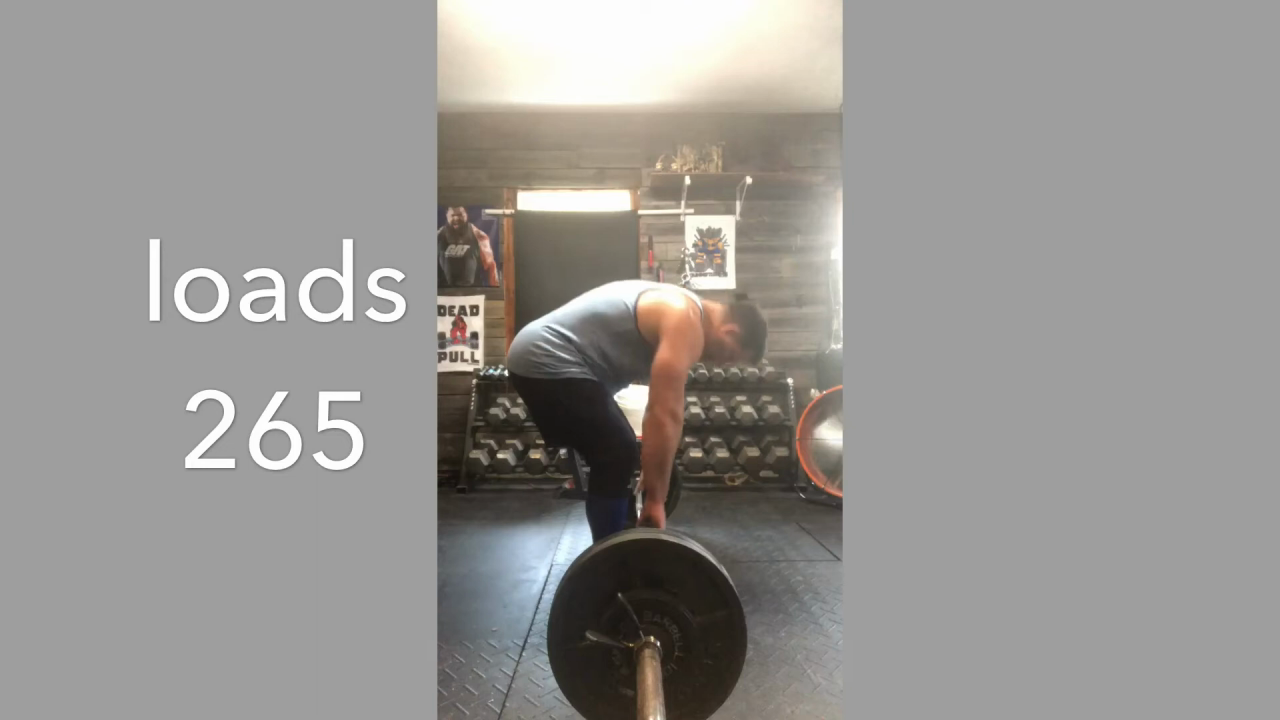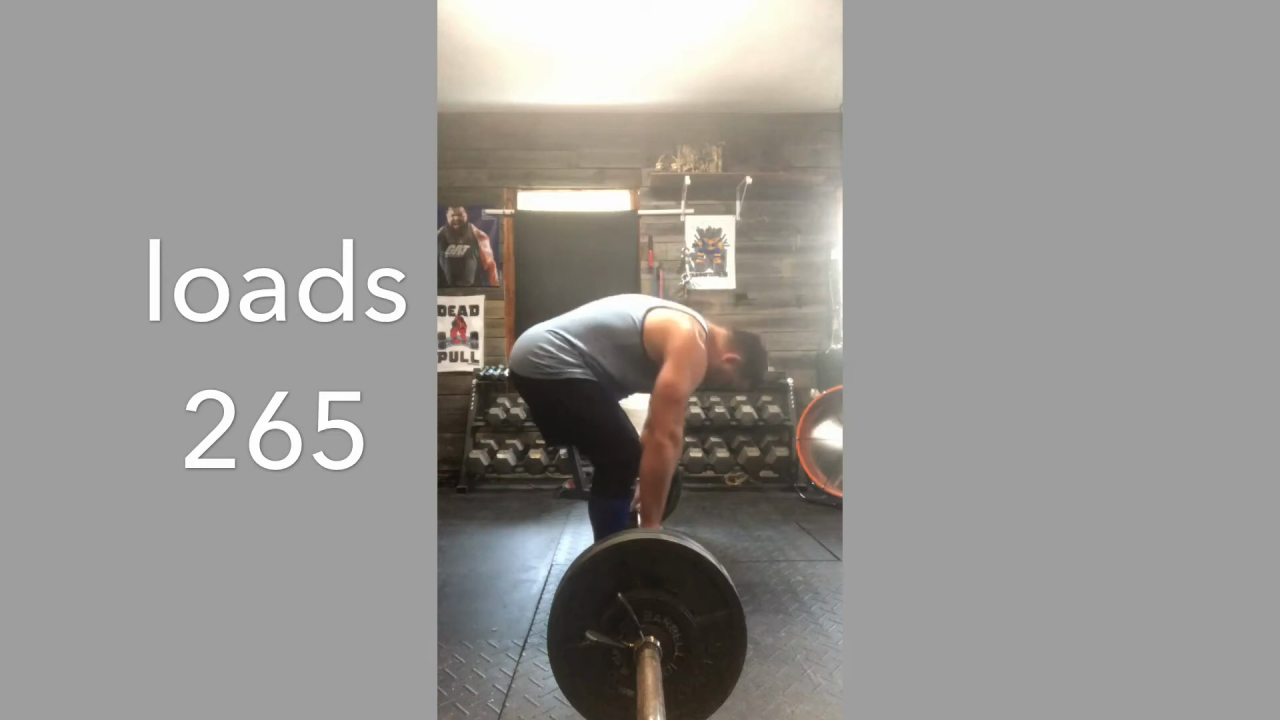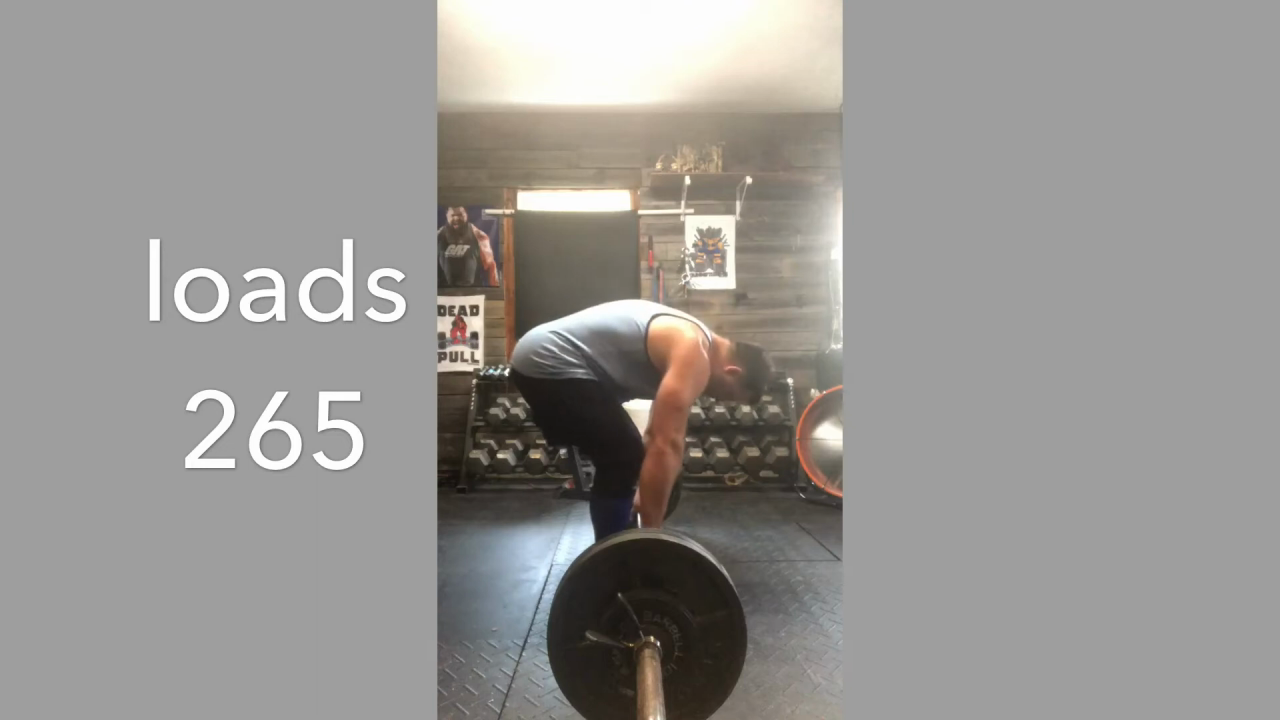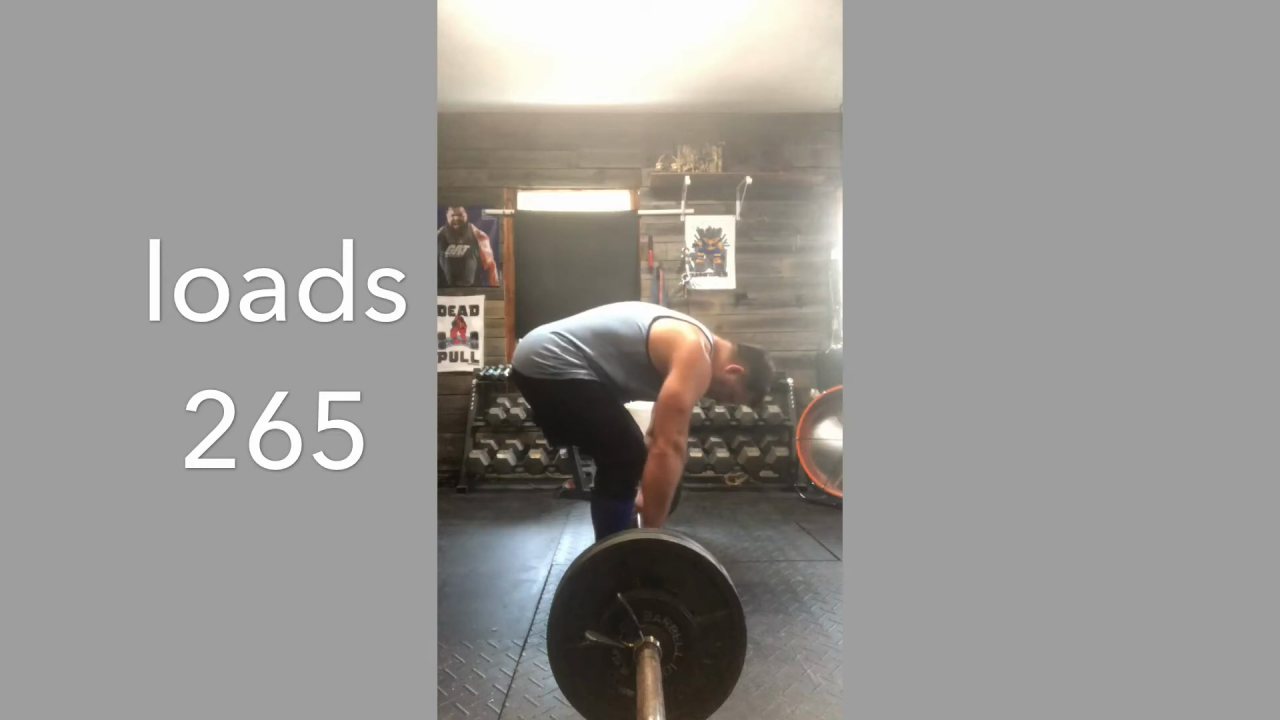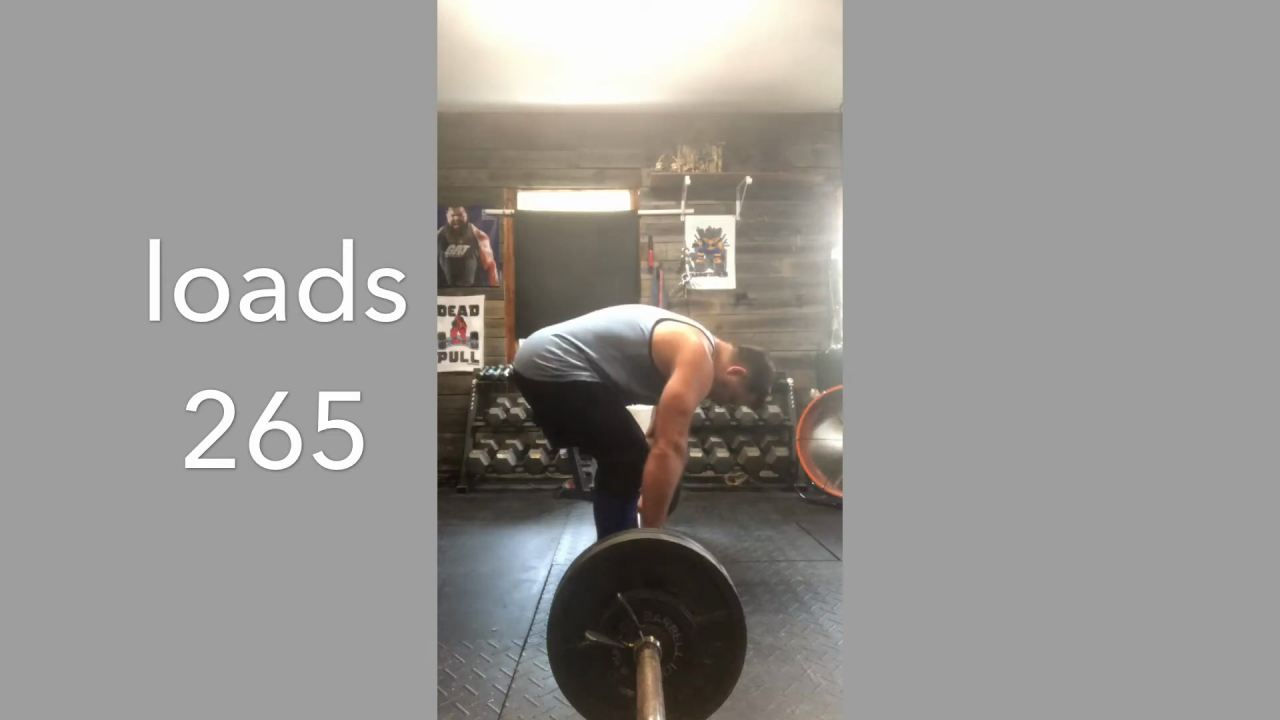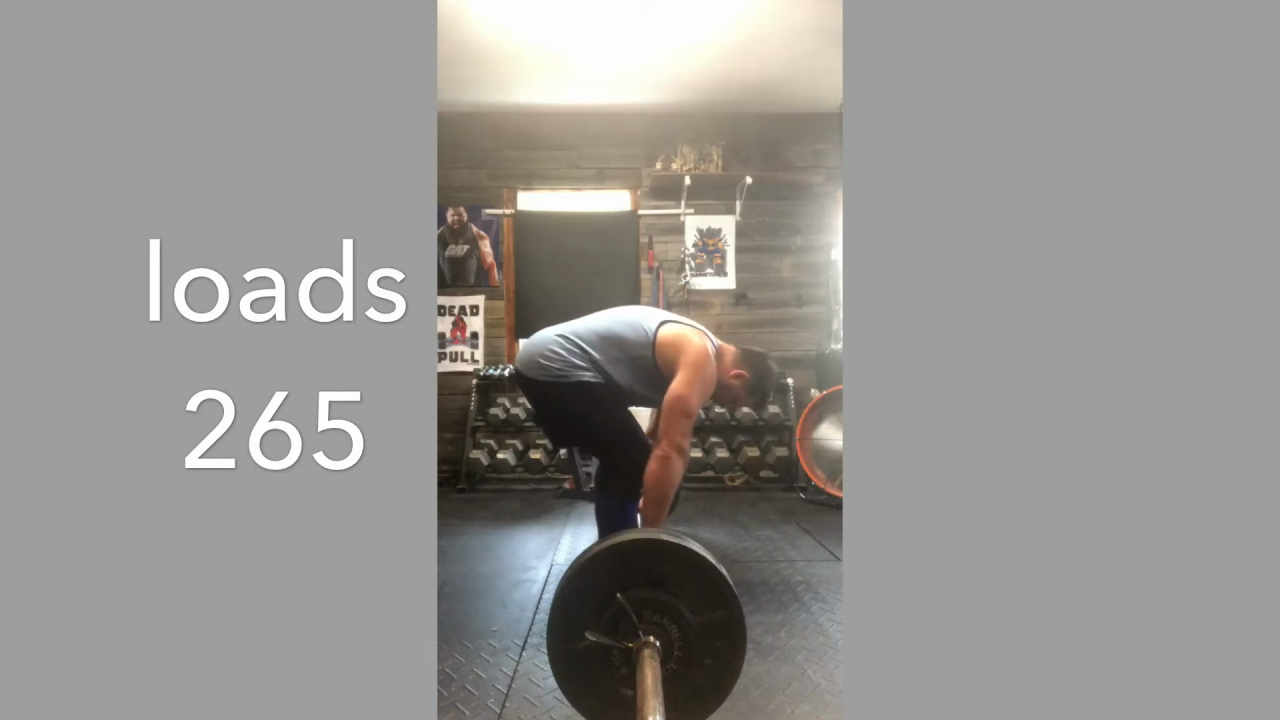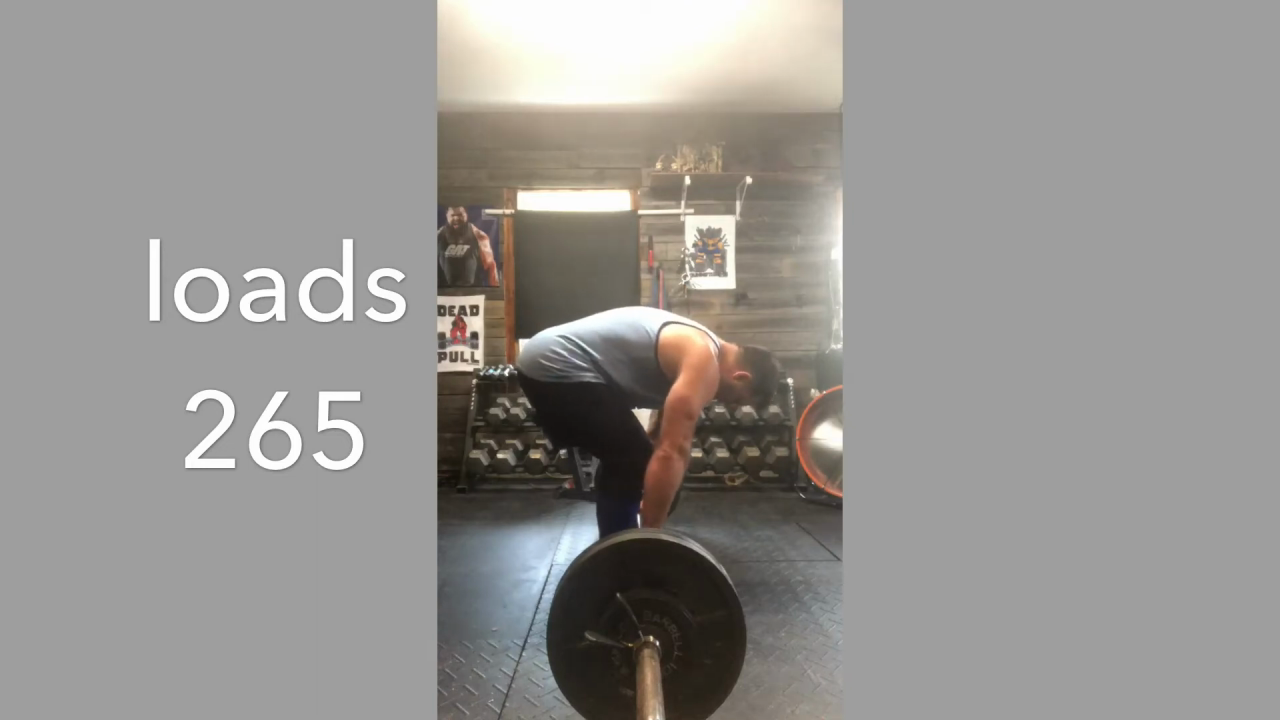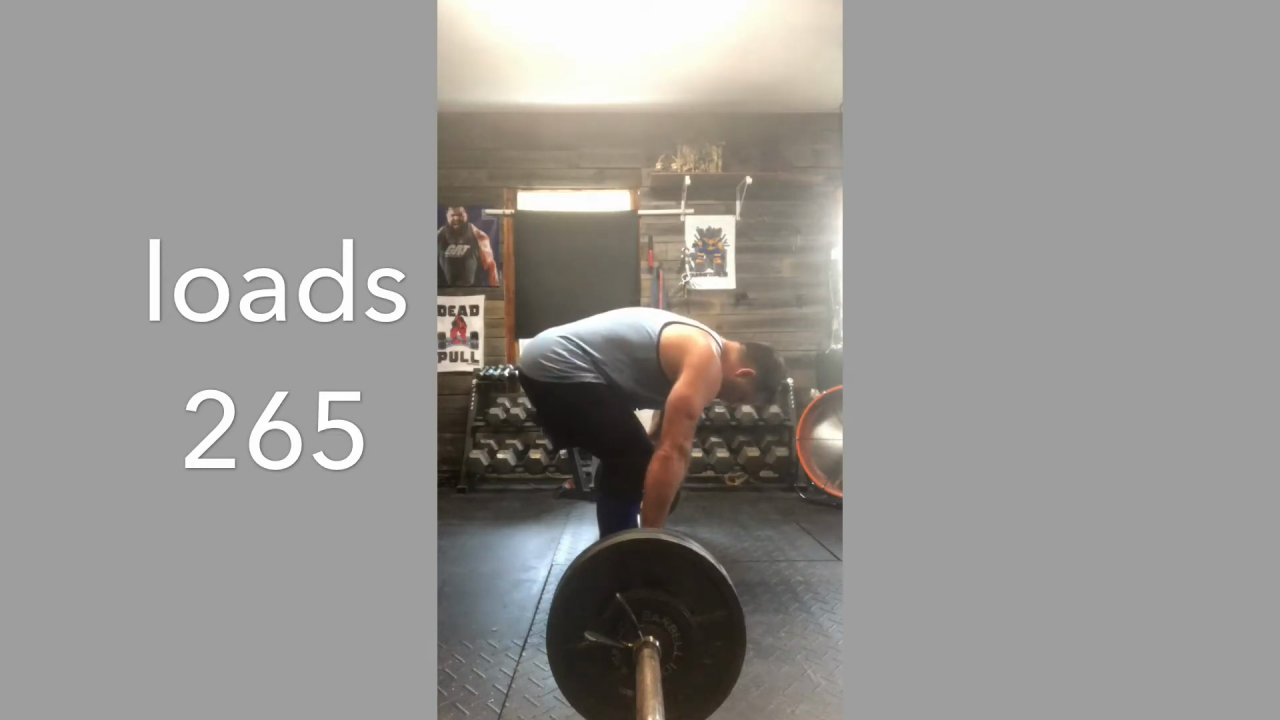
dt=0.2s
person 1, frame 1
left shoulder: (682, 311)
right shoulder: (687, 322)
left elbow: (658, 410)
right elbow: (666, 414)
left wrist: (650, 470)
right wrist: (656, 500)
left hip: (537, 355)
right hip: (547, 362)
left knee: (617, 454)
right knee: (617, 458)
person 1, frame 2
left shoulder: (688, 331)
right shoulder: (691, 345)
left elbow: (656, 428)
right elbow: (666, 437)
left wrist: (646, 487)
right wrist: (651, 521)
left hip: (537, 357)
right hip: (547, 364)
left knee: (618, 457)
right knee: (620, 459)
person 1, frame 3
left shoulder: (690, 340)
right shoulder: (694, 355)
left elbow: (657, 436)
right elbow: (667, 445)
left wrist: (643, 491)
right wrist: (651, 529)
left hip: (538, 358)
right hip: (550, 364)
left knee: (619, 457)
right knee: (623, 459)
person 1, frame 4
left shoulder: (692, 341)
right shoulder: (696, 357)
left elbow: (658, 437)
right elbow: (669, 448)
left wrist: (644, 491)
left hip: (538, 358)
right hip: (551, 364)
left knee: (620, 457)
right knee: (624, 460)
person 1, frame 5
left shoulder: (693, 344)
right shoulder: (699, 359)
left elbow: (660, 439)
right elbow: (669, 449)
left wrist: (643, 494)
left hip: (539, 359)
right hip: (553, 366)
left knee: (620, 458)
right knee: (627, 460)
person 1, frame 6
left shoulder: (694, 346)
right shoulder: (701, 361)
left elbow: (659, 440)
right elbow: (671, 451)
left wrist: (646, 495)
left hip: (541, 359)
right hip: (555, 366)
left knee: (622, 458)
right knee: (630, 461)
person 1, frame 7
left shoulder: (696, 346)
right shoulder: (704, 362)
left elbow: (660, 440)
right elbow: (672, 452)
left wrist: (647, 496)
left hip: (542, 359)
right hip: (556, 367)
left knee: (623, 458)
right knee: (631, 461)
person 1, frame 8
left shoulder: (700, 345)
right shoulder: (706, 362)
left elbow: (663, 442)
right elbow: (673, 451)
left hip: (543, 360)
right hip: (558, 368)
left knee: (624, 458)
right knee: (633, 461)
